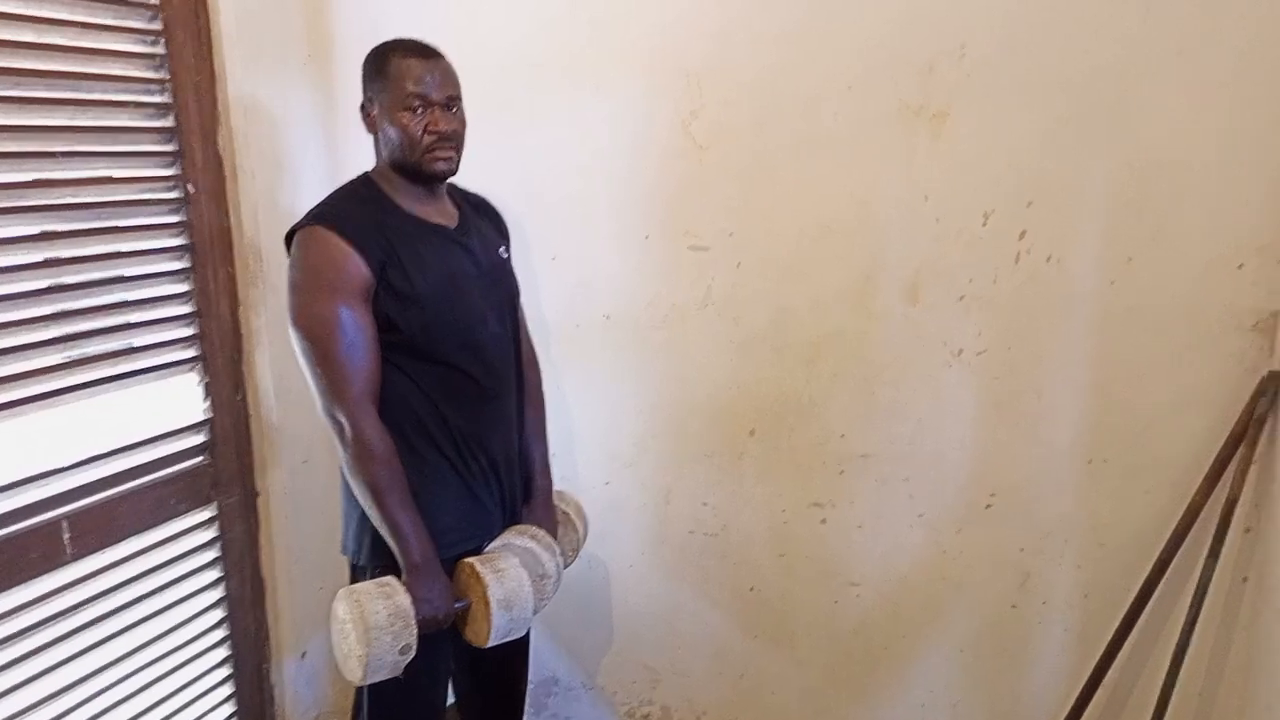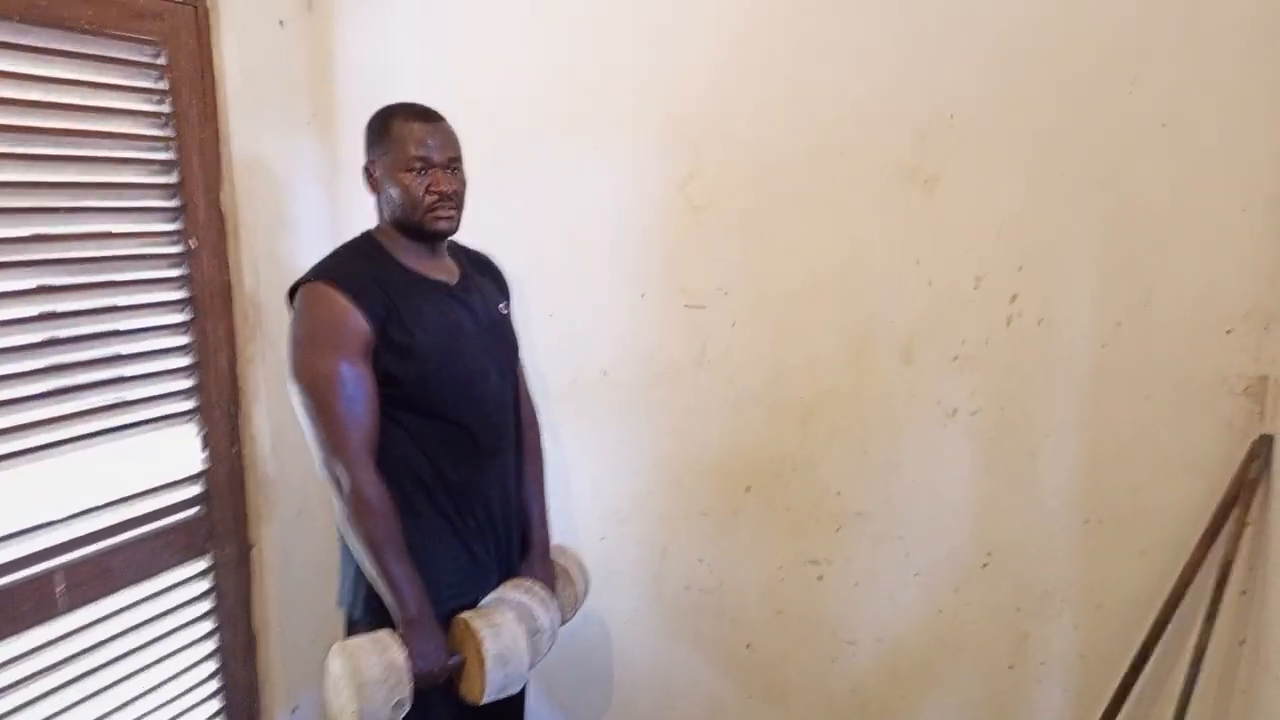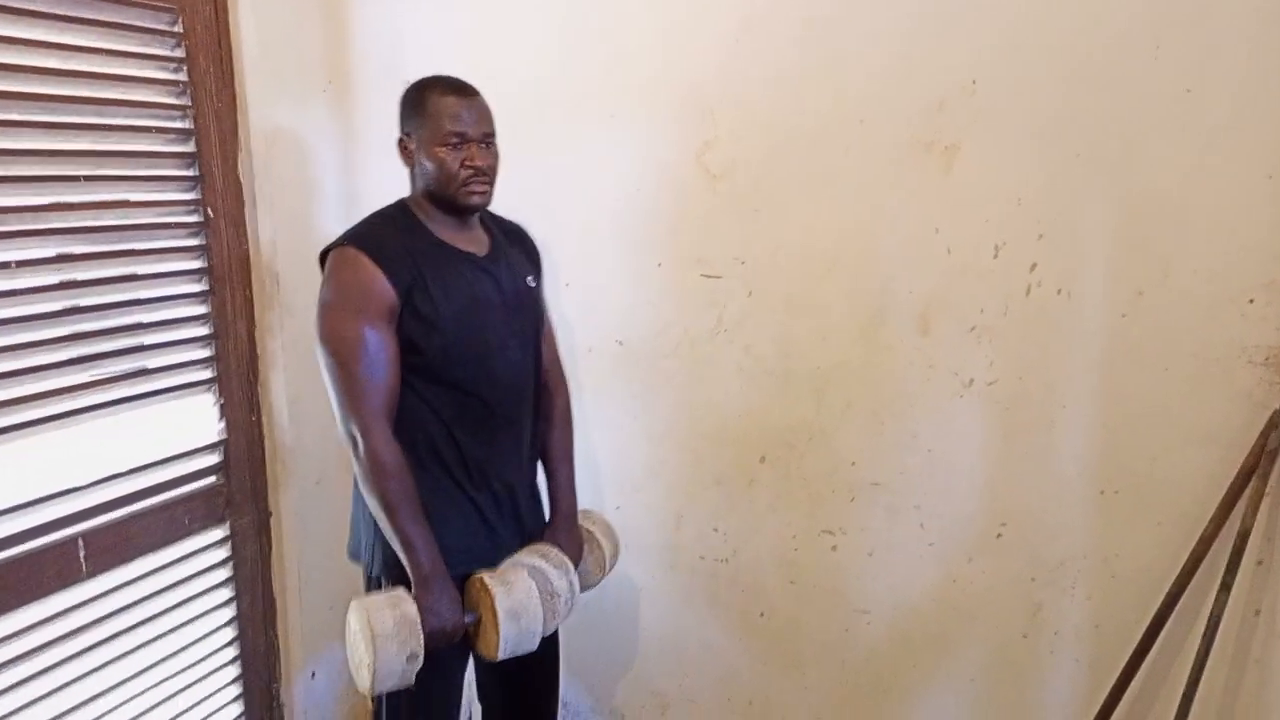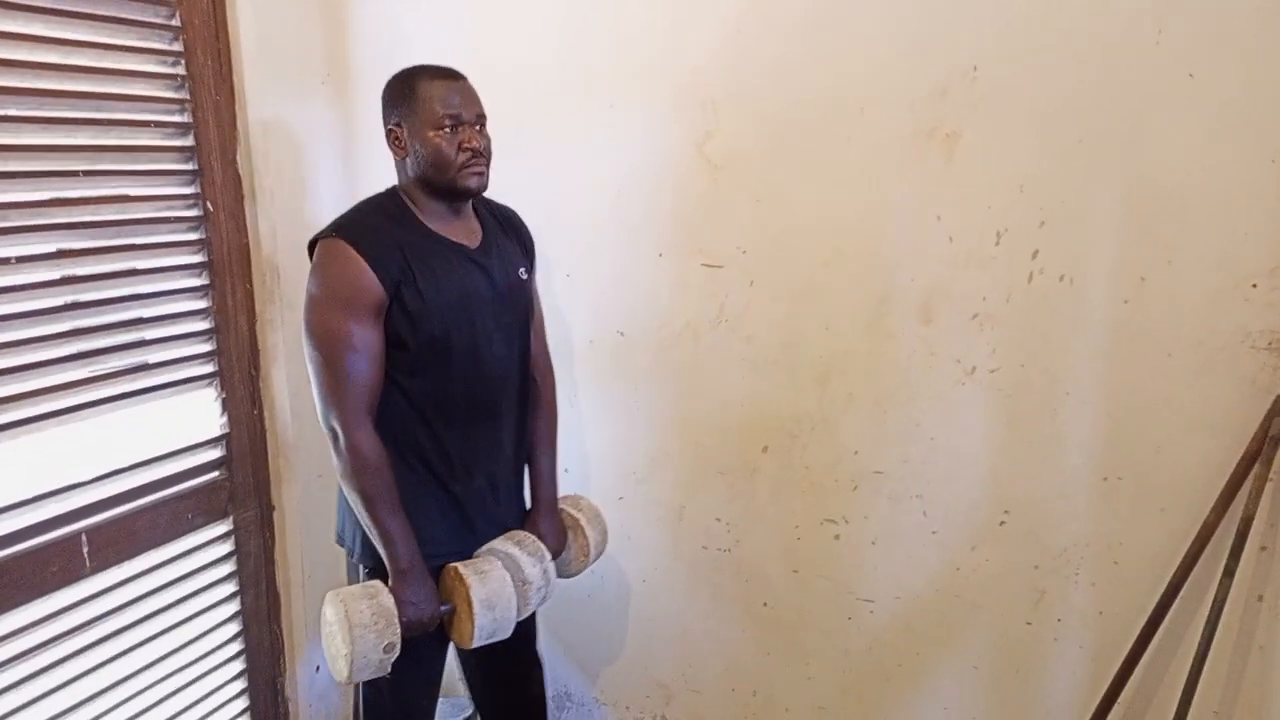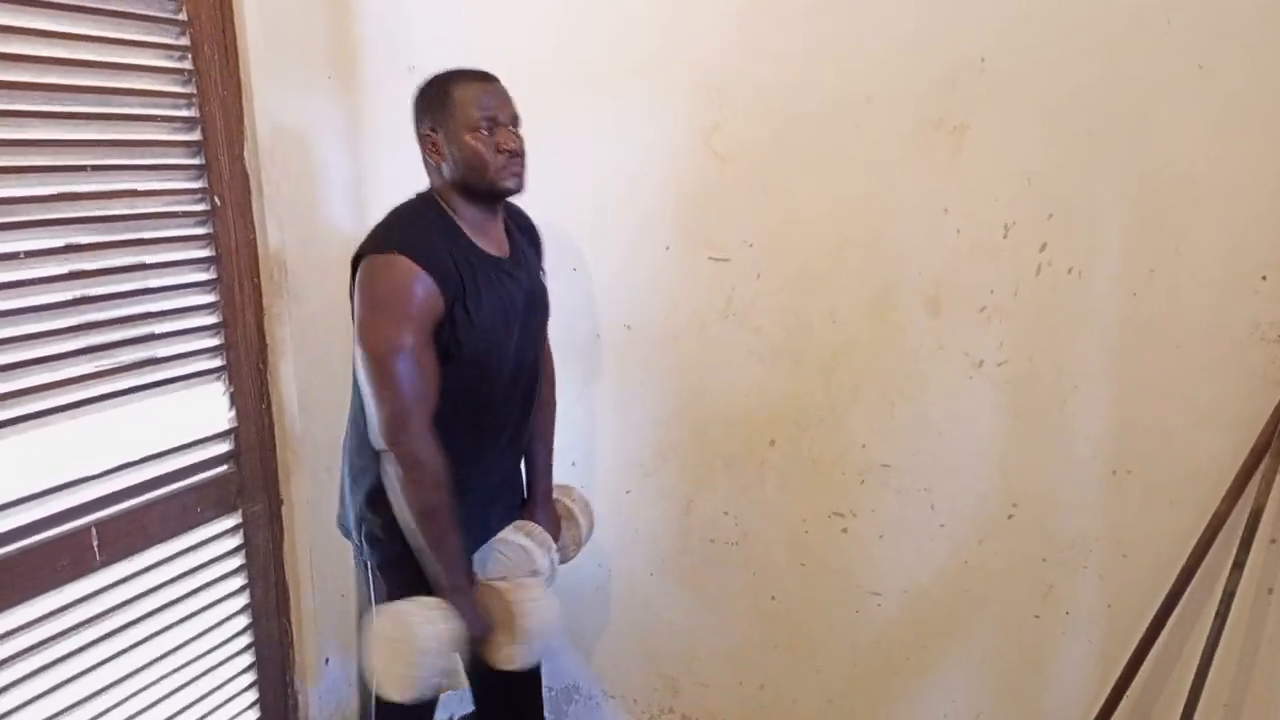
dt=0.5s
person 1, frame 1
left shoulder: (484, 218)
right shoulder: (335, 241)
right elbow: (353, 418)
left wrist: (540, 492)
right wrist: (417, 560)
left hip: (503, 517)
right hip: (408, 536)
person 1, frame 2
left shoulder: (485, 276)
right shoulder: (337, 299)
right elbow: (352, 472)
left wrist: (538, 549)
right wrist: (412, 616)
left hip: (499, 575)
right hip: (406, 590)
person 1, frame 3
left shoulder: (516, 246)
right shoulder: (366, 263)
right elbow: (370, 435)
left wrist: (565, 516)
right wrist: (428, 574)
left hip: (516, 532)
right hip: (422, 546)
person 1, frame 4
left shoulder: (510, 232)
right shoulder: (356, 255)
right elbow: (350, 428)
left wrist: (544, 505)
right wrist: (405, 567)
left hip: (499, 519)
right hip: (405, 529)
person 1, frame 5
left shoulder: (521, 233)
right shoulder: (403, 263)
right elbow: (405, 440)
left wrist: (541, 496)
right wrist: (453, 589)
left hip: (495, 508)
right hip: (406, 520)
